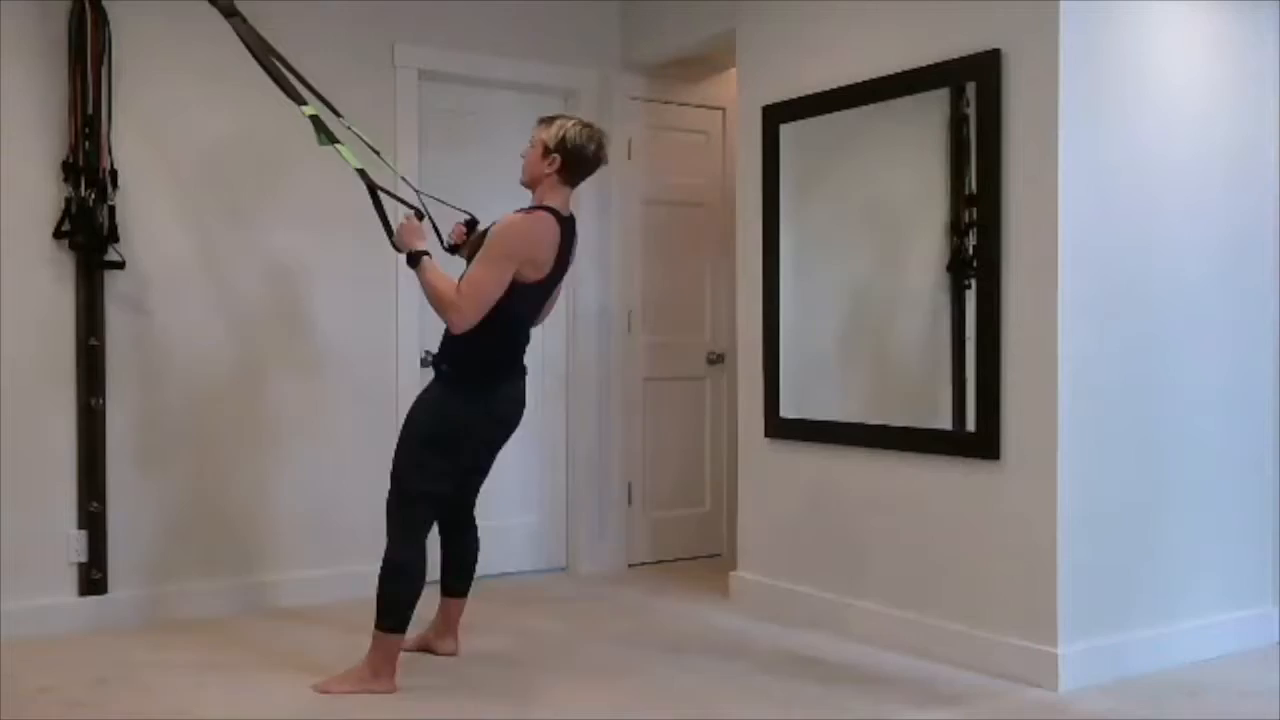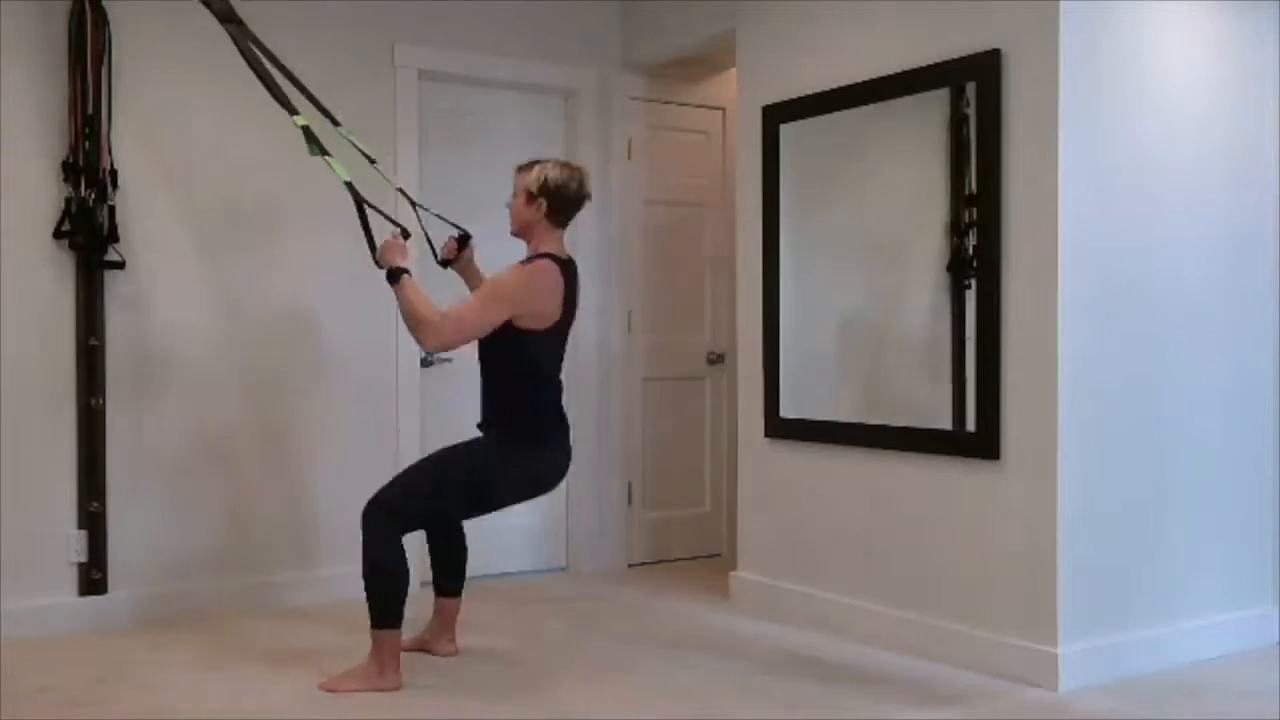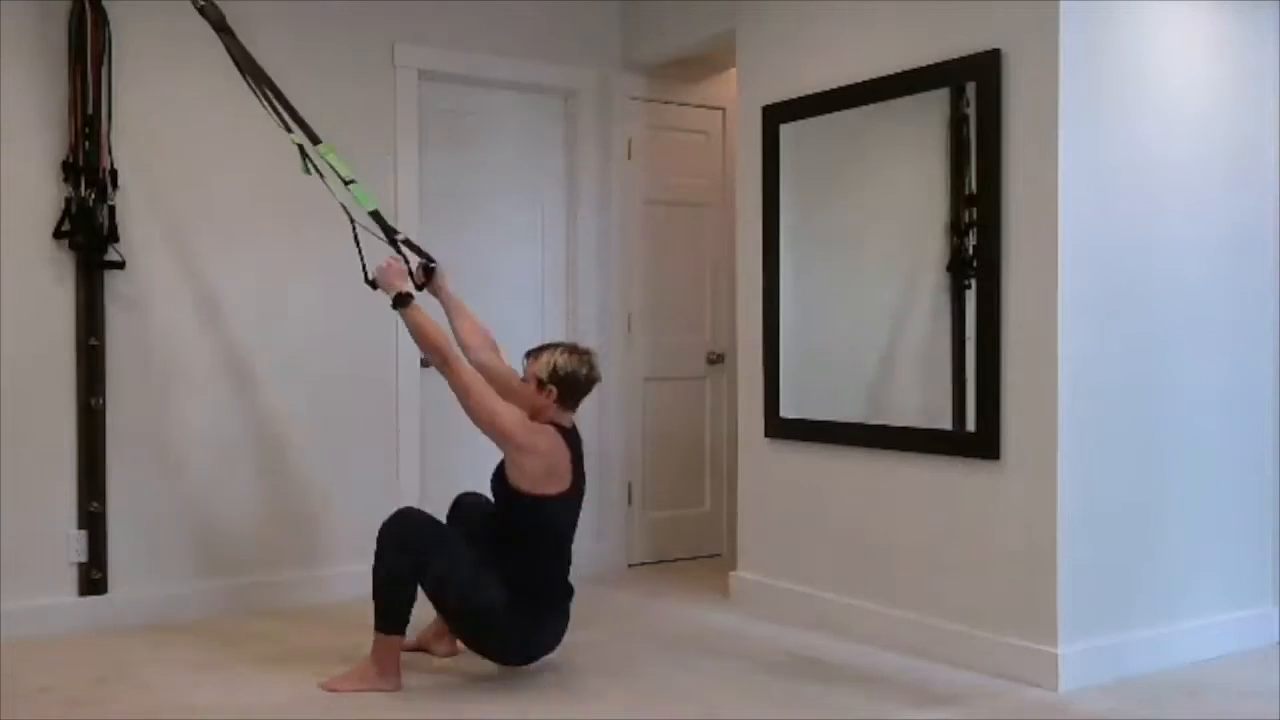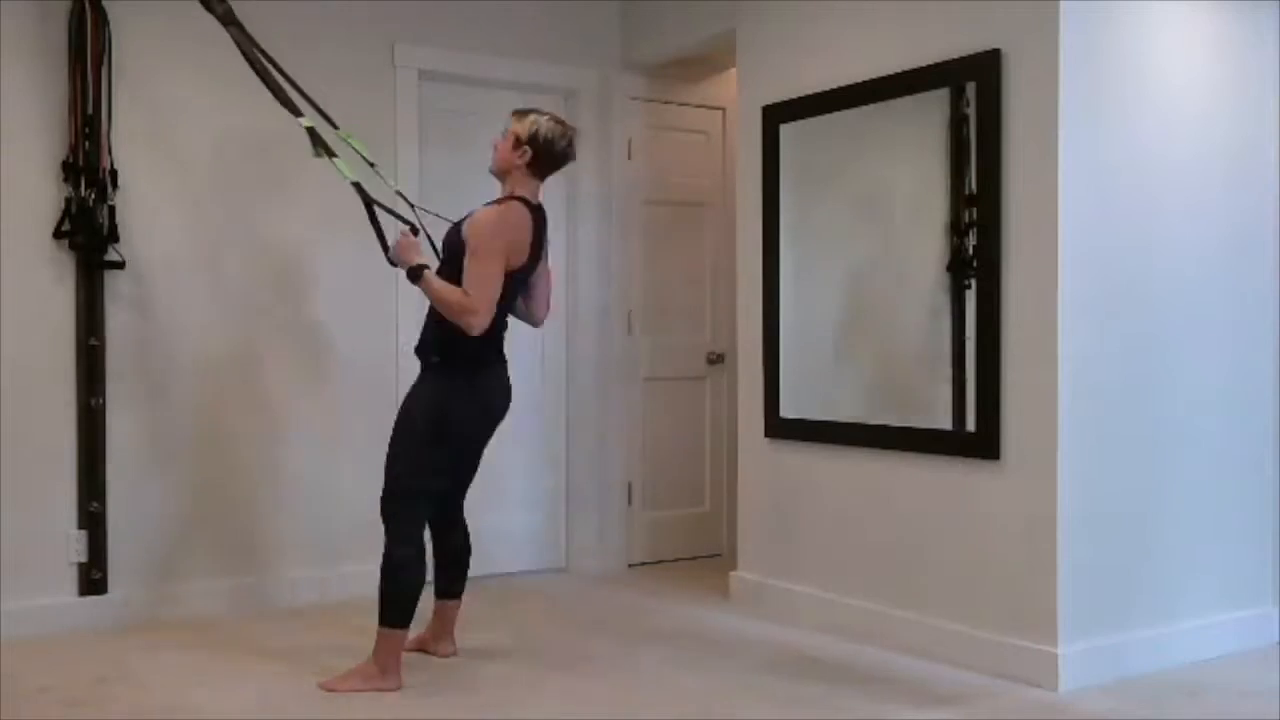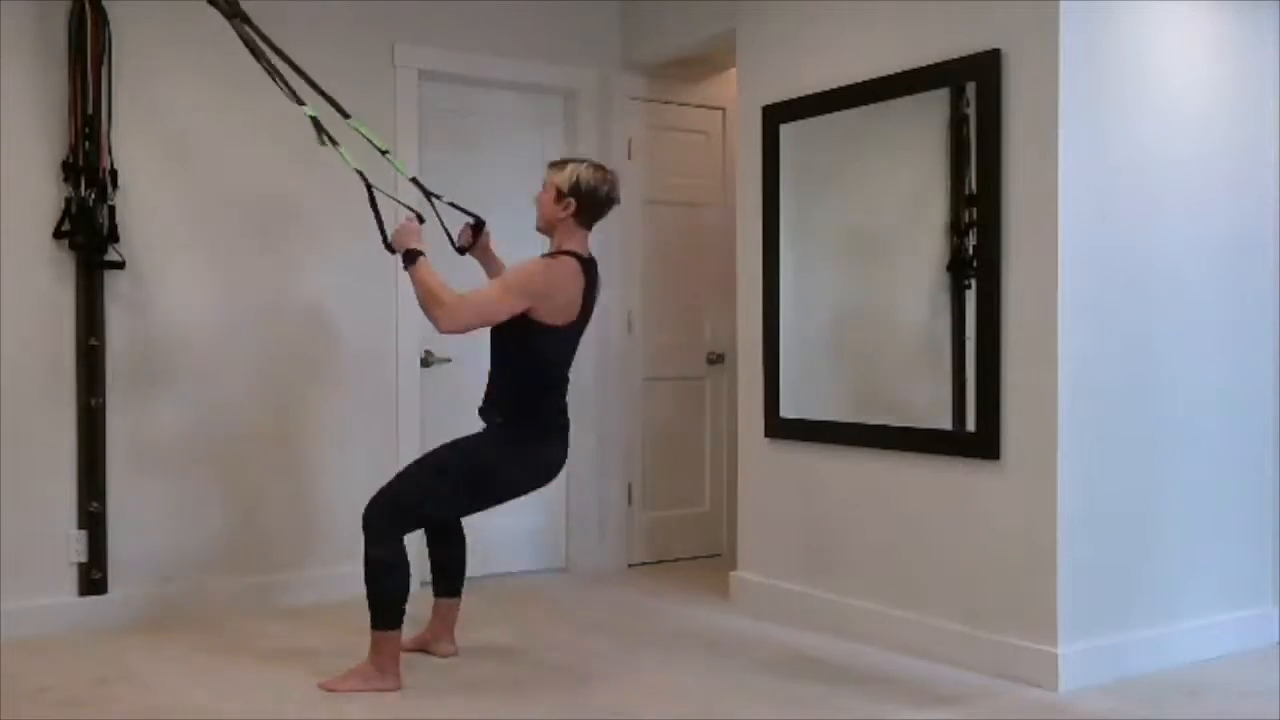
dt=0.2s
person 1, frame 1
left shoulder: (522, 228)
right shoulder: (562, 230)
left elbow: (459, 315)
left wrist: (417, 252)
right wrist: (476, 252)
left hip: (461, 396)
right hip: (501, 395)
left knee: (407, 522)
right knee: (455, 510)
left ankle: (380, 668)
right ankle: (444, 632)
person 1, frame 2
left shoulder: (529, 279)
right shoulder: (559, 272)
left elbow: (434, 333)
left wrist: (398, 268)
right wrist: (465, 267)
left hip: (523, 450)
right hip: (539, 450)
left knee: (384, 515)
right knee: (436, 501)
left ankle: (383, 665)
right ankle: (442, 632)
person 1, frame 3
left shoulder: (535, 443)
right shoulder: (556, 433)
left elbow: (454, 366)
right elbow: (488, 360)
left wrist: (402, 295)
right wrist: (443, 293)
left knee: (402, 531)
right knee: (468, 509)
left ankle: (382, 669)
right ankle: (440, 634)
person 1, frame 4
left shoulder: (496, 220)
right shoulder: (534, 221)
left elbow: (474, 316)
right elbow: (537, 312)
left wrist: (417, 268)
left hip: (451, 385)
right hip: (485, 386)
left knee: (403, 514)
right knee: (444, 507)
left ankle: (384, 667)
right ankle: (441, 633)
person 1, frame 5
left shoulder: (553, 273)
right shoulder: (578, 269)
left elbow: (450, 315)
left wrist: (413, 253)
right wrist: (486, 255)
left hip: (515, 444)
right hip: (535, 443)
left knee: (383, 517)
right knee: (436, 500)
left ankle: (382, 667)
right ankle: (440, 633)
